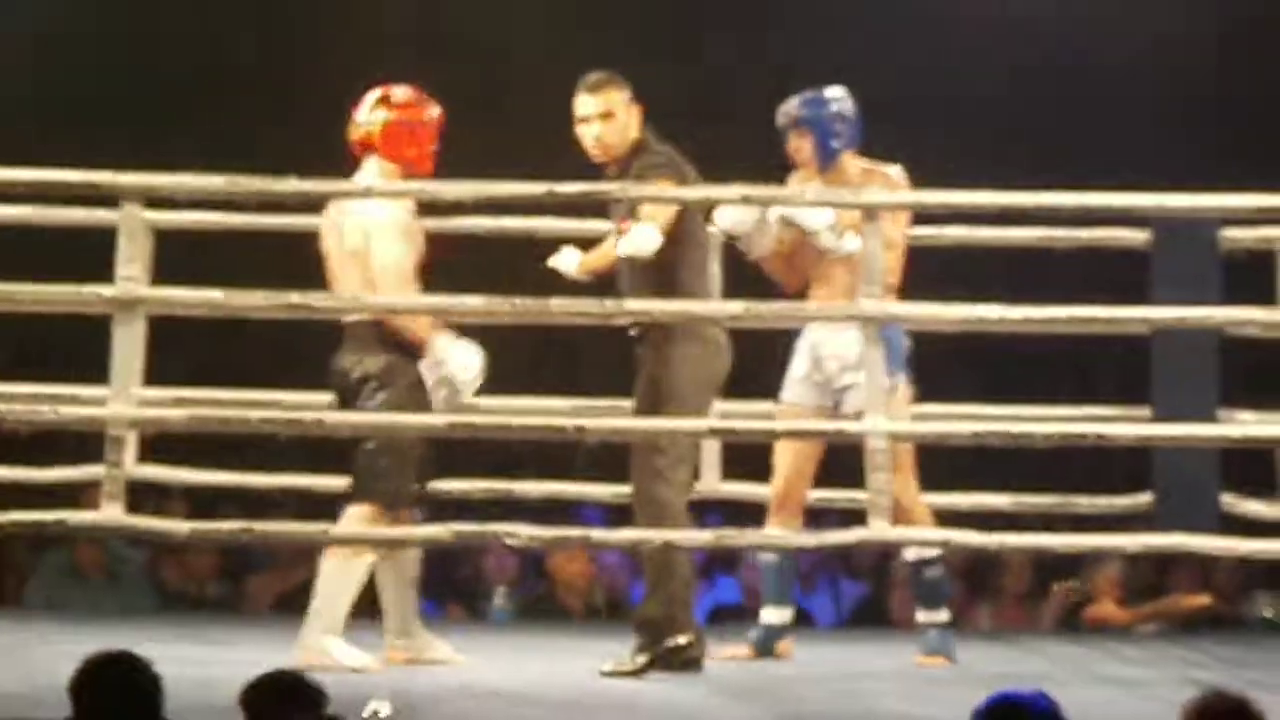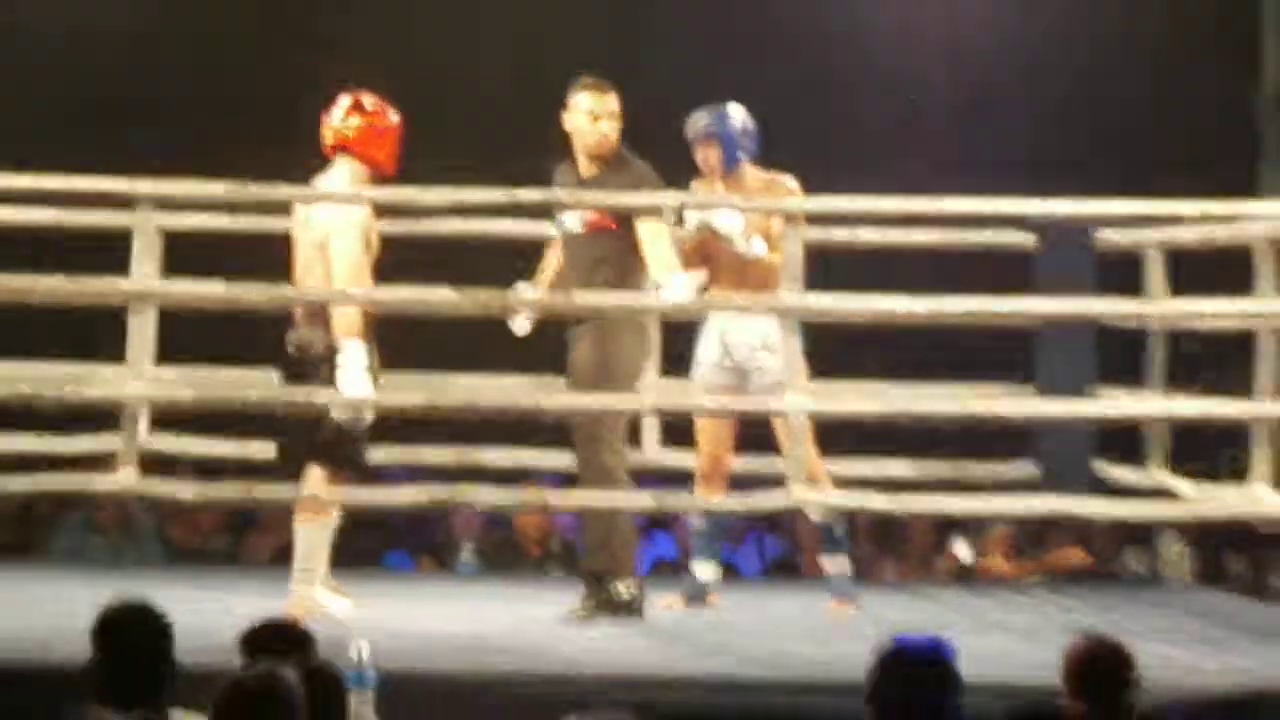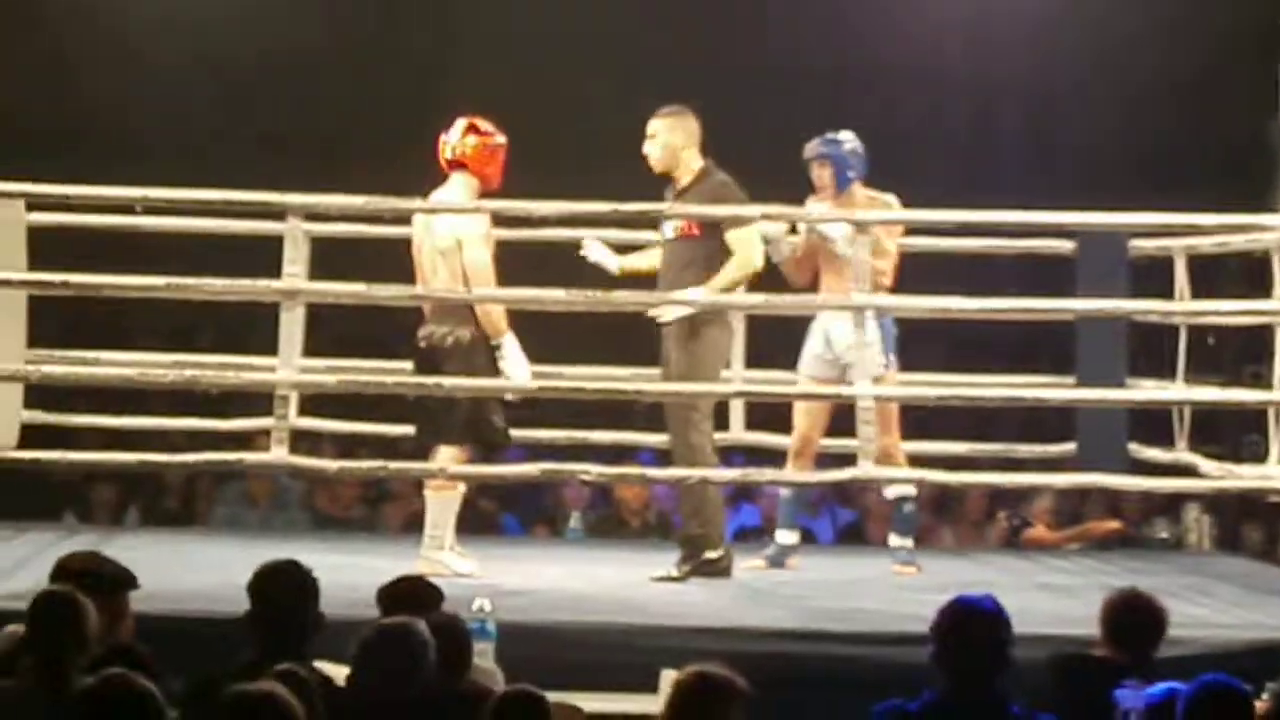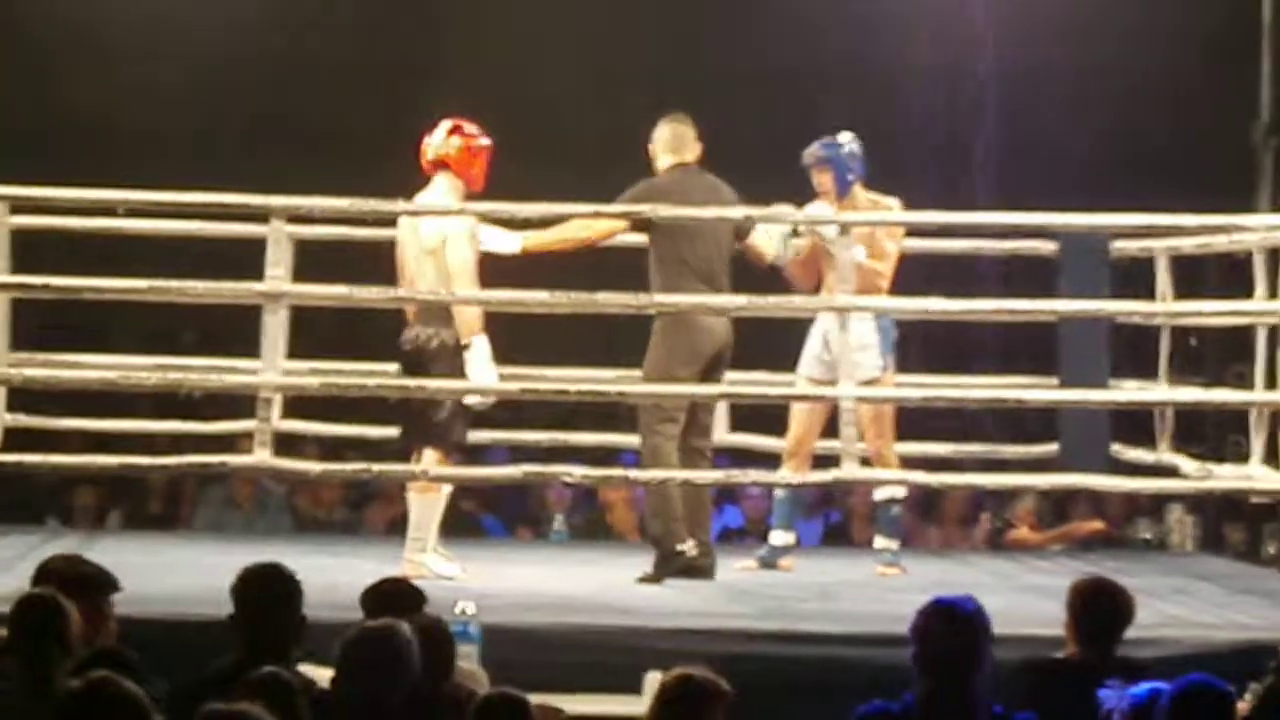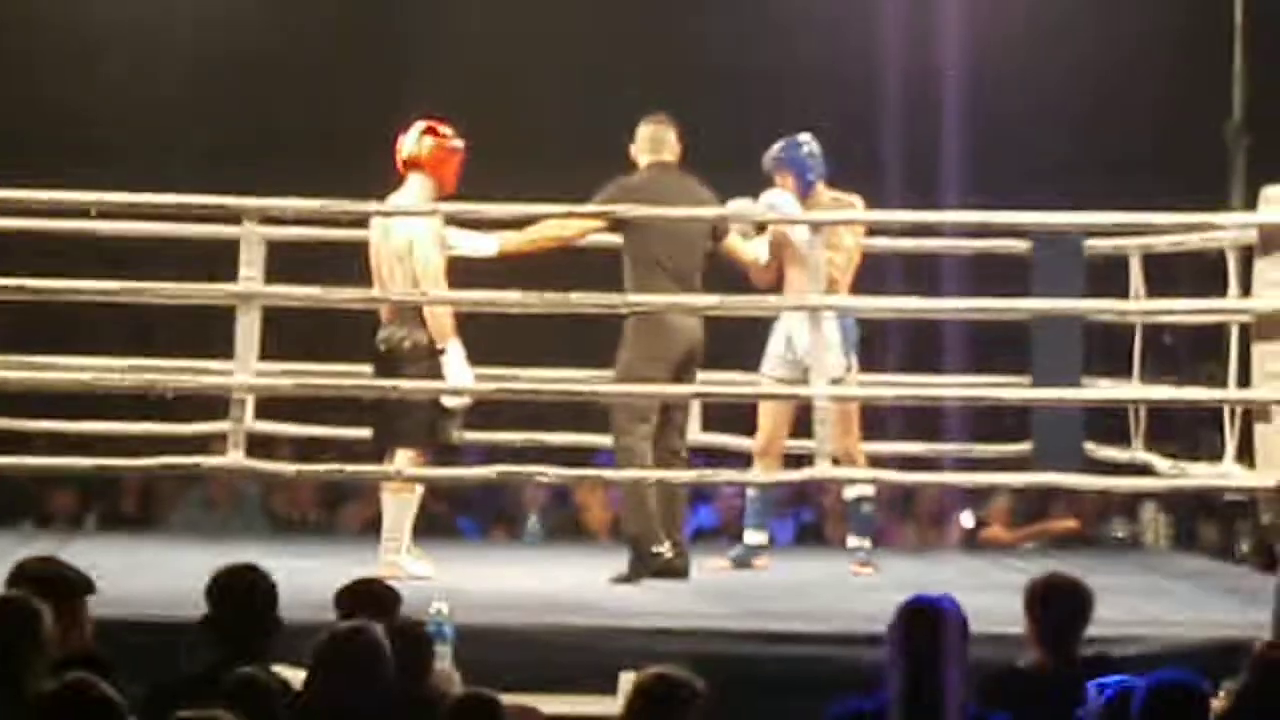
dt=0.5s
person 1, frame 1
left shoulder: (658, 165)
right shoulder: (625, 171)
left elbow: (657, 216)
left wrist: (644, 233)
right wrist: (586, 263)
left hip: (681, 338)
right hip: (672, 340)
left knee: (657, 481)
right knee: (664, 484)
left ankle: (667, 633)
right ankle: (676, 630)
person 1, frame 2
left shoulder: (636, 177)
right shoulder: (563, 176)
left elbow: (658, 246)
left wrist: (671, 279)
right wrist: (538, 291)
left hip: (615, 326)
right hip: (582, 326)
left knee: (600, 448)
right knee: (595, 450)
left ankle: (613, 580)
right ankle: (614, 578)
person 1, frame 3
left shoulder: (721, 191)
right shoulder: (676, 193)
left elbow: (749, 258)
left wrist: (702, 293)
right wrist: (615, 261)
left hip: (702, 326)
right hip: (676, 325)
left knee: (690, 431)
right knee: (687, 433)
left ankle: (706, 548)
right ankle: (707, 546)
person 1, frame 4
left shoulder: (655, 191)
right shoulder: (723, 193)
left elbow: (587, 231)
right elbow: (764, 249)
left wrist: (517, 243)
right wrist: (775, 241)
left hip: (681, 323)
right hip: (717, 325)
left knee: (659, 432)
right knee: (696, 439)
left ankle: (673, 544)
right ankle: (698, 548)
person 1, frame 5
left shoulder: (630, 189)
right shoulder: (701, 195)
left elbow: (565, 229)
right elbow: (745, 254)
left wrist: (495, 244)
right wrist: (767, 250)
left hip: (652, 324)
right hip: (690, 325)
left knee: (633, 432)
right knee: (670, 439)
left ankle: (650, 546)
right ankle: (673, 548)
person 2, frame 1
left shoulder: (342, 204)
right shoulder: (389, 205)
right elbow: (395, 298)
left wrist: (425, 345)
right wrist: (443, 345)
left hip: (357, 354)
right hip: (384, 361)
left knee: (400, 499)
right knee: (374, 501)
person 2, frame 2
left shoulder: (314, 196)
right shoulder: (351, 204)
right elbow: (347, 286)
right wrist: (353, 357)
left hip: (307, 334)
right hip: (333, 340)
left knee: (321, 464)
right knee: (327, 465)
left ankle: (314, 578)
right ankle: (306, 586)
person 2, frame 3
left shoulder: (427, 210)
right shoulder: (471, 214)
right elbow: (483, 289)
right wrist: (507, 345)
left hip: (434, 330)
right hip: (464, 334)
left knee: (444, 441)
right knee: (455, 443)
left ankle: (442, 541)
right ankle: (435, 549)
person 2, frame 4
left shoulder: (415, 209)
right shoulder: (456, 215)
right elbow: (464, 290)
right wrist: (478, 350)
left hip: (422, 332)
right hip: (447, 336)
left knee: (429, 444)
right knee: (441, 445)
left ankle: (425, 544)
right ankle: (419, 550)
person 2, frame 5
left shoulder: (387, 212)
right shoulder: (423, 215)
right elbow: (433, 291)
right wrist: (452, 351)
left hip: (394, 336)
right hip: (419, 341)
left knee: (404, 447)
right knee: (414, 447)
left ankle: (399, 544)
right ankle: (394, 551)
person 3, frame 1
left shoulder: (884, 182)
right shoulder: (802, 186)
left elbow: (887, 272)
left wrist: (830, 228)
right wrist: (751, 234)
left hip: (870, 341)
right hip: (814, 342)
left knee: (899, 490)
right knee: (784, 492)
person 3, frame 2
left shoulder: (779, 190)
right shoulder: (701, 193)
left elbow: (787, 272)
right elbow: (690, 271)
left wrist: (740, 236)
left hip: (769, 328)
right hip: (718, 328)
left knee: (802, 457)
right knee: (709, 463)
left ankle: (838, 570)
right ankle: (702, 578)
person 3, frame 3
left shoulder: (882, 206)
right shoulder: (815, 207)
left elbow: (884, 276)
right elbow: (802, 277)
left wrist: (843, 240)
right wrist: (776, 242)
left hip: (868, 326)
right hip: (825, 326)
left knee: (887, 445)
right knee: (800, 443)
left ankle: (903, 546)
right ankle: (783, 545)
person 3, frame 4
left shoulder: (883, 209)
right shoulder: (820, 211)
left elbow: (881, 279)
left wrist: (842, 240)
left hip: (867, 327)
right hip: (825, 326)
left knee: (880, 446)
right knee: (796, 443)
left ankle: (889, 547)
right ankle: (779, 544)
person 3, frame 5
left shoulder: (846, 206)
right shoulder: (785, 210)
left elbow: (839, 274)
right elbow: (766, 275)
left wrist: (799, 228)
left hip: (829, 325)
right hip: (788, 324)
left knee: (846, 445)
right knee: (766, 443)
left ankle: (860, 545)
right ankle: (753, 544)
